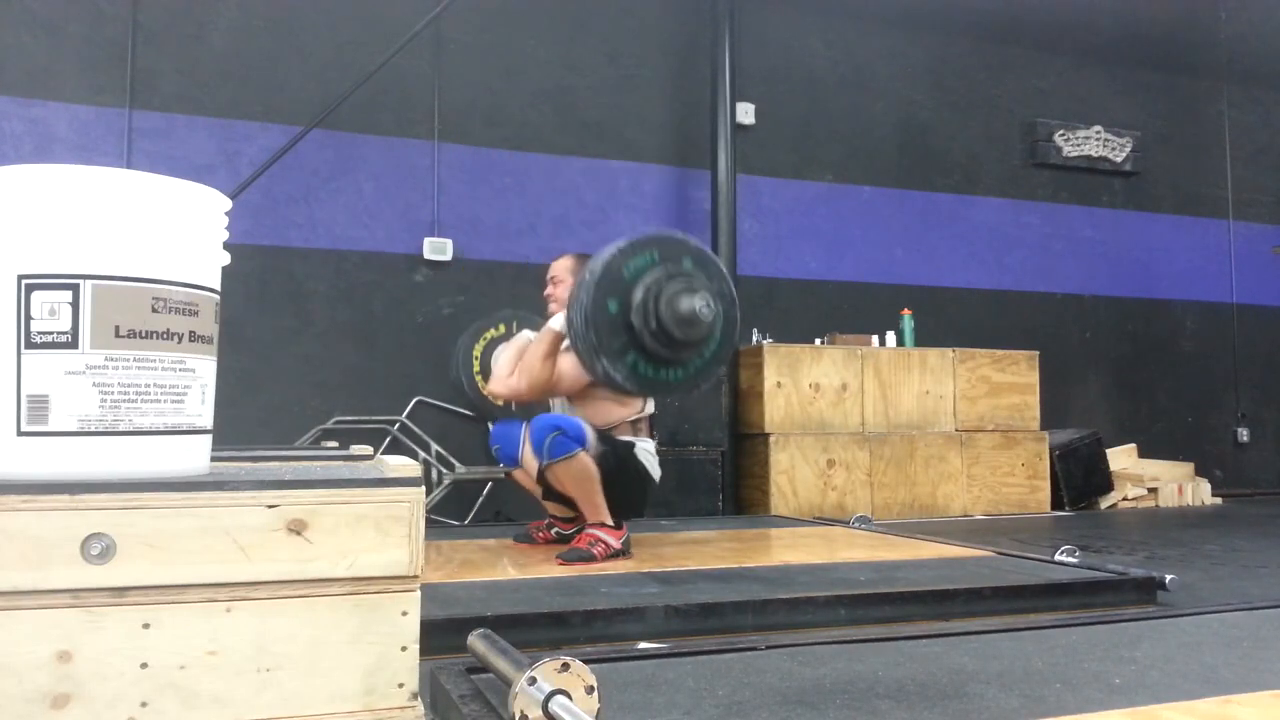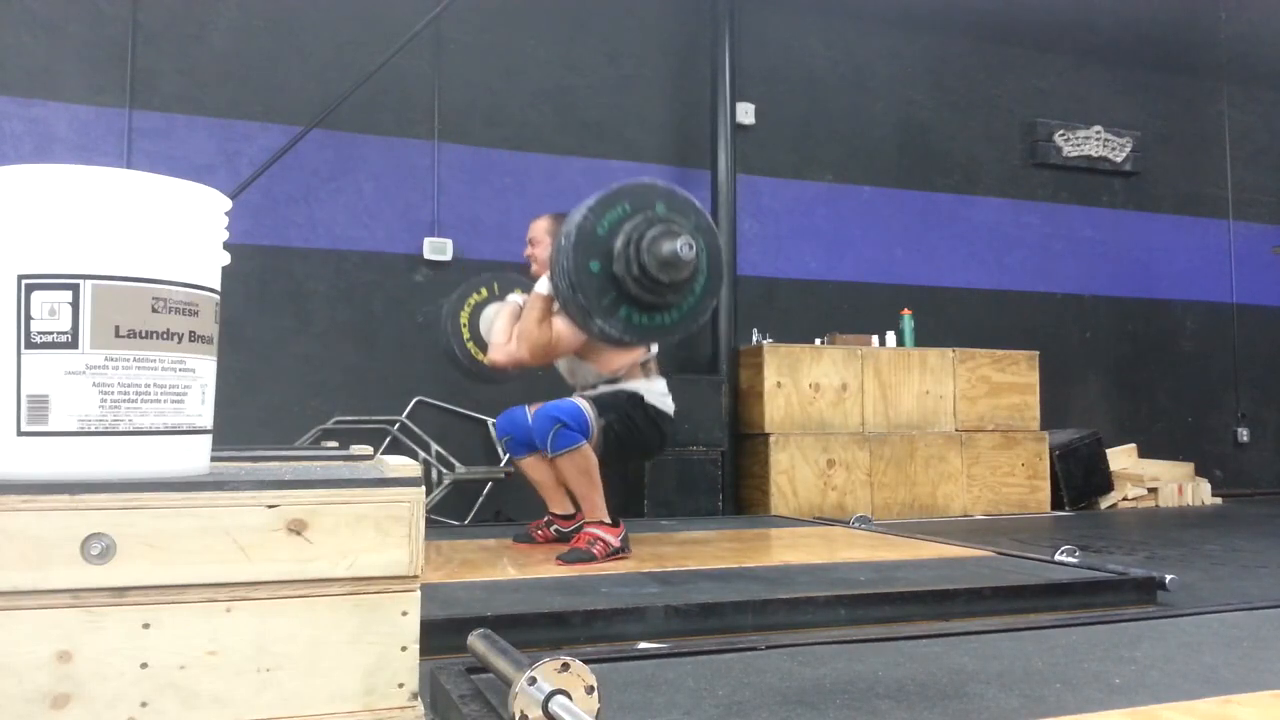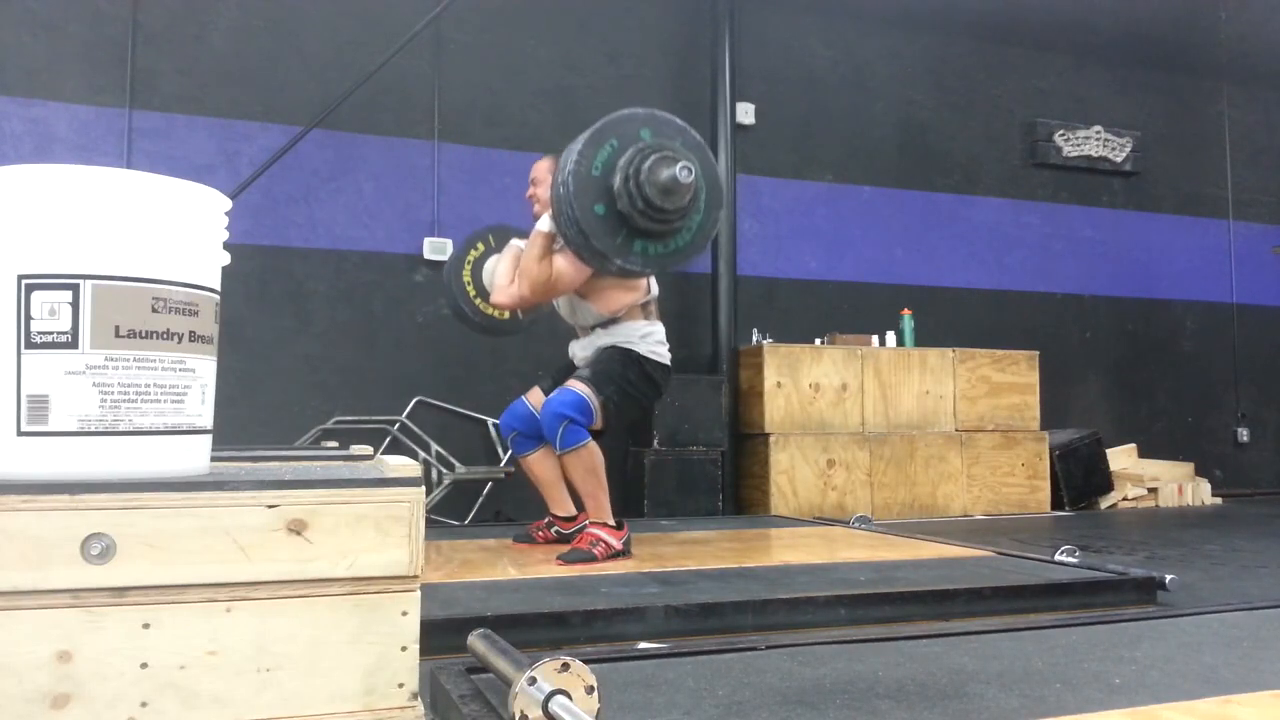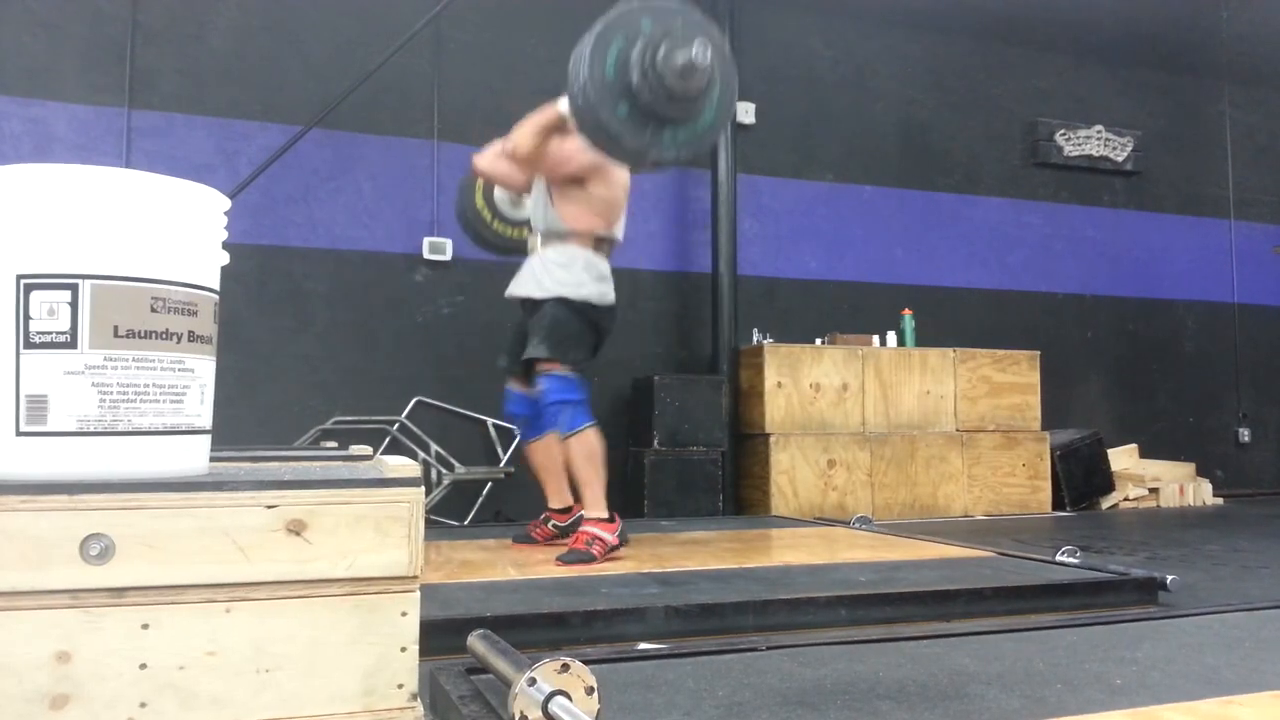
dt=0.5s
person 1, frame 1
right shoulder: (562, 343)
left elbow: (529, 389)
right elbow: (498, 387)
left wrist: (555, 324)
right wrist: (522, 340)
left hip: (627, 471)
right hip: (591, 460)
left knee: (550, 428)
right knee: (504, 432)
left ankle: (607, 530)
right ankle: (567, 521)
person 1, frame 2
right shoulder: (555, 303)
left elbow: (533, 354)
right elbow: (499, 354)
left wrist: (543, 288)
right wrist: (514, 302)
left hip: (642, 413)
right hip: (603, 413)
left knee: (552, 417)
right knee: (511, 425)
left ankle: (604, 529)
right ankle: (565, 519)
person 1, frame 3
right shoulder: (559, 241)
left elbow: (533, 291)
right elbow: (502, 296)
left wrist: (546, 224)
right wrist: (516, 245)
left hip: (634, 355)
right hip: (593, 355)
left knee: (561, 414)
right knee: (517, 422)
left ankle: (607, 531)
right ankle: (566, 521)
person 1, frame 4
left shoulder: (592, 151)
right shoulder: (557, 155)
left elbow: (519, 150)
right elbow: (485, 162)
left wrist: (557, 114)
right wrist: (550, 117)
left hip: (575, 295)
right hip: (539, 294)
left knee: (561, 402)
right knee: (526, 408)
left ankle: (601, 525)
right ankle: (562, 514)
